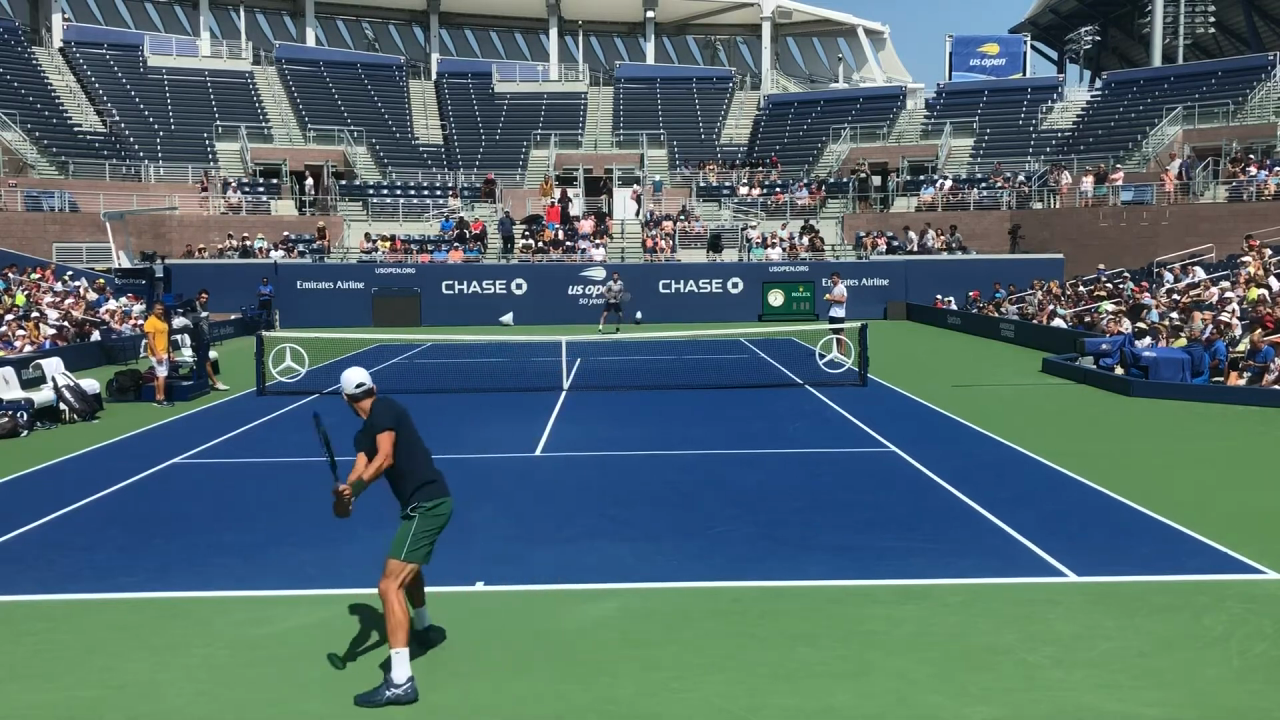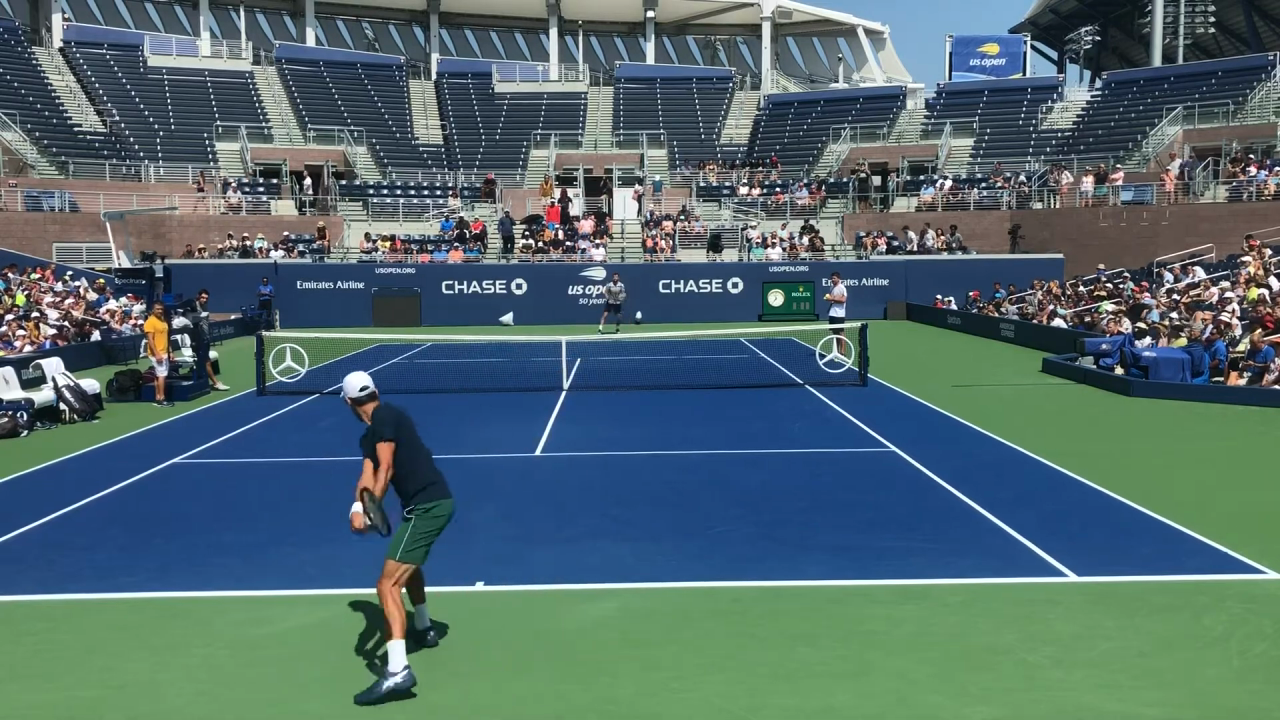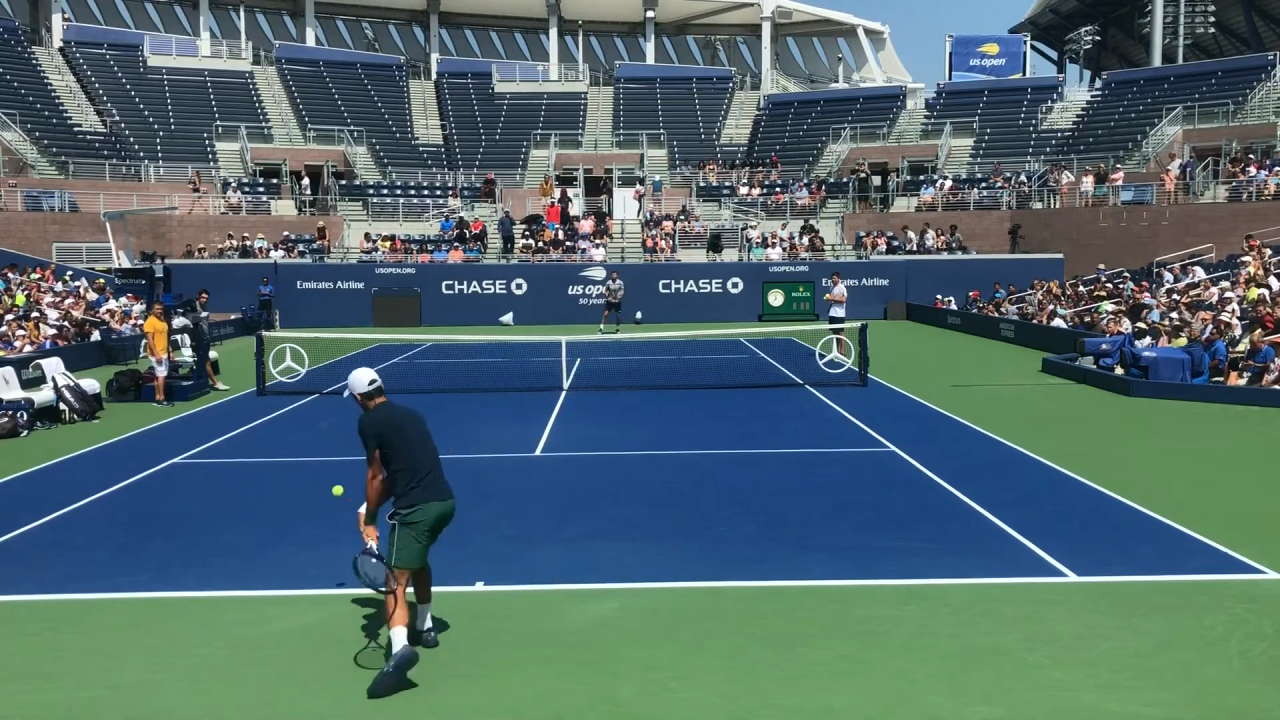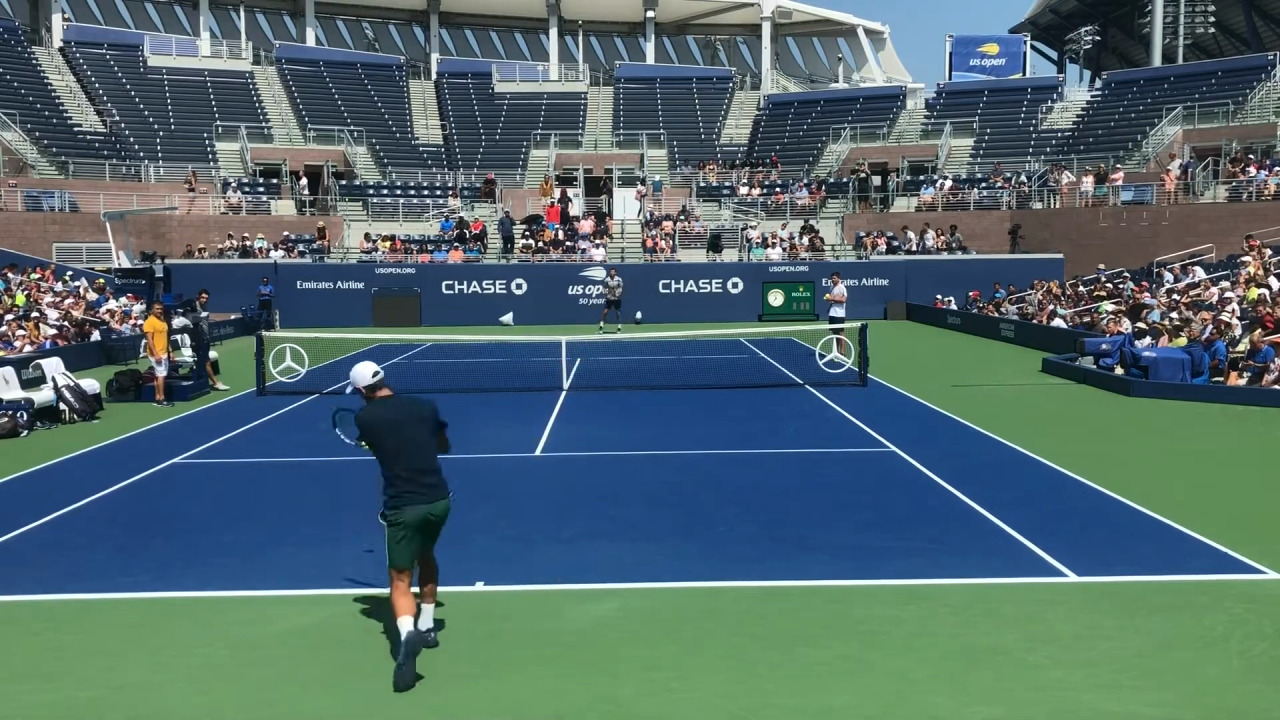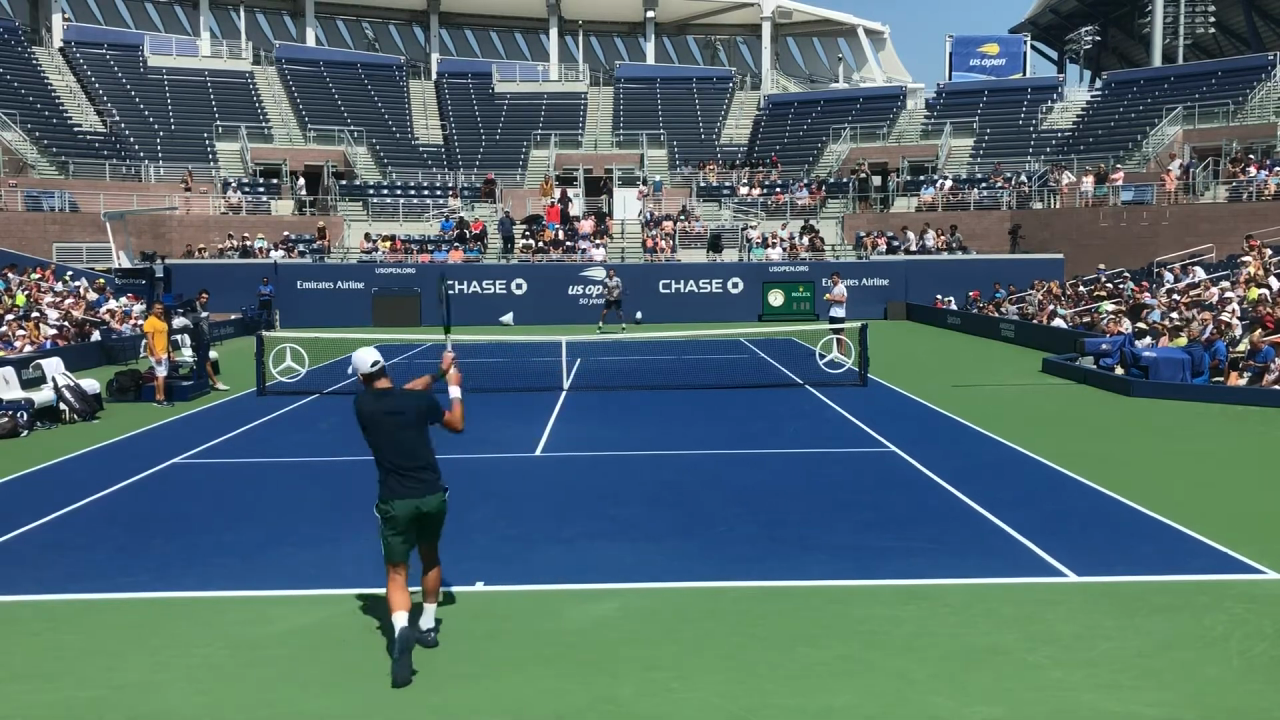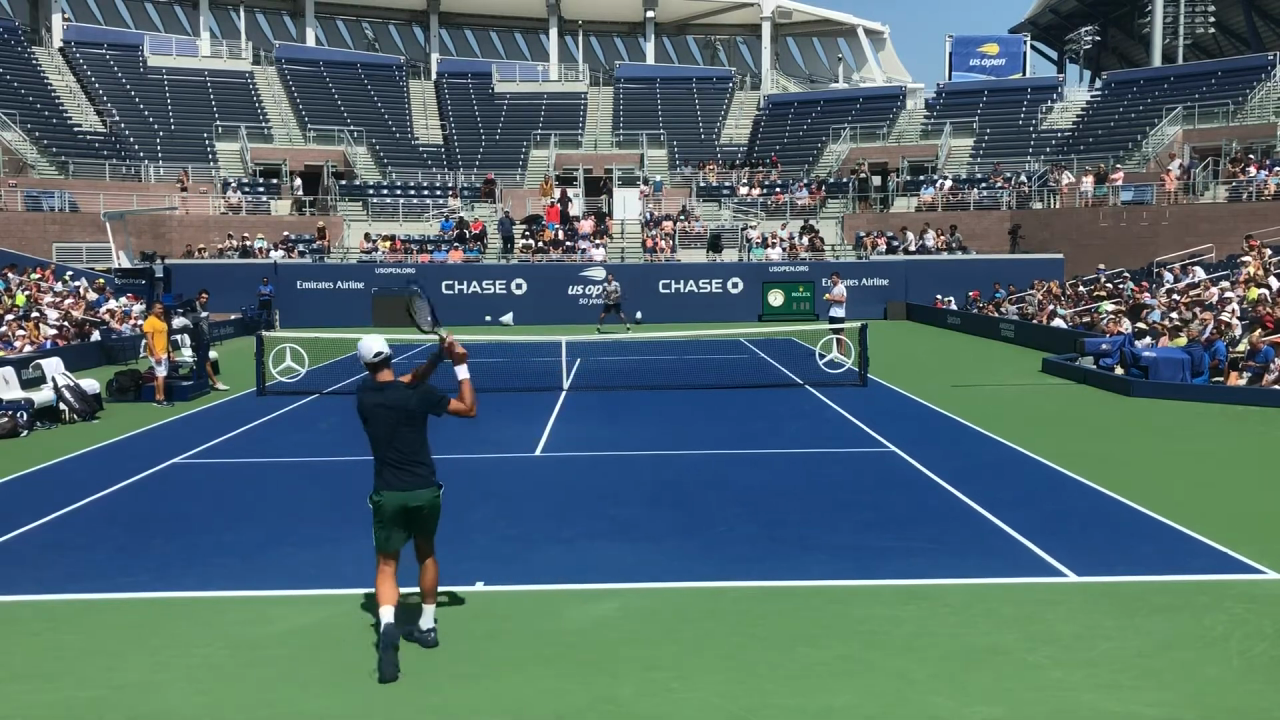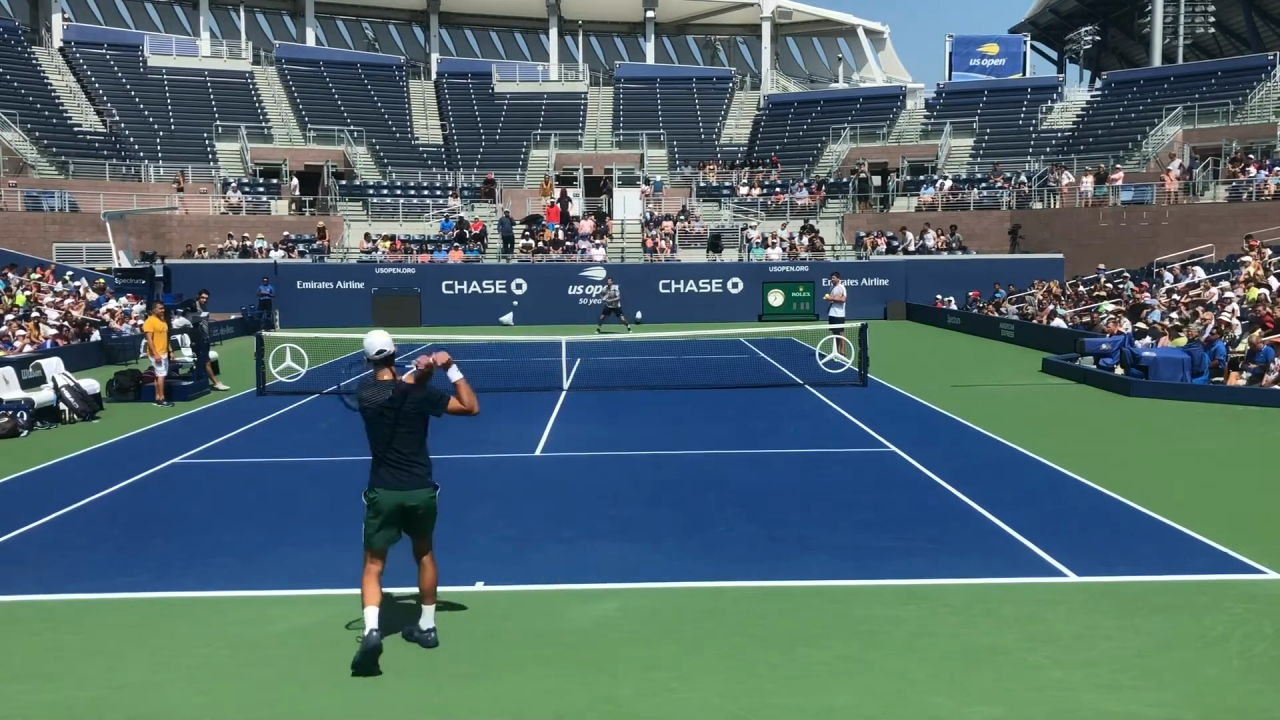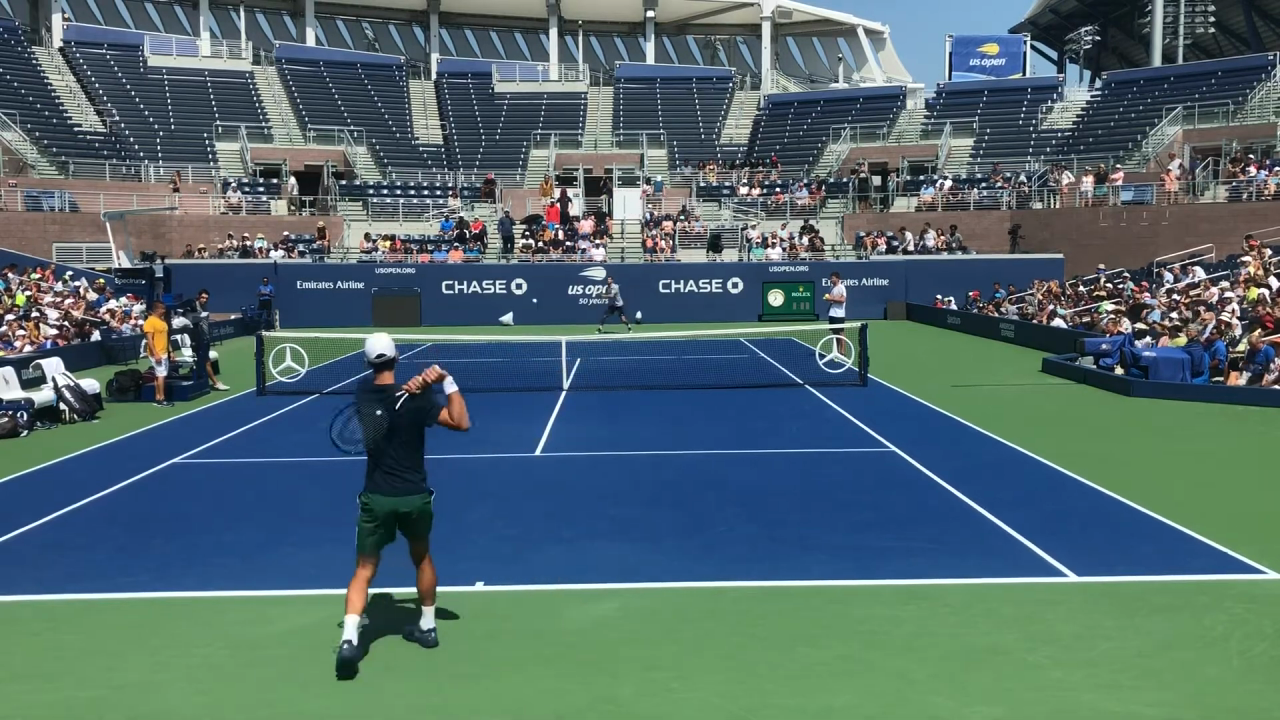
dt=0.1s
person 1, frame 1
left shoulder: (385, 409)
right shoulder: (365, 433)
left elbow: (385, 459)
right elbow: (360, 470)
left wrist: (352, 487)
right wrist: (346, 496)
left hip: (428, 504)
right hip: (429, 502)
left knee: (391, 586)
right knee: (407, 565)
left ankle: (400, 682)
right ankle: (424, 628)
person 1, frame 2
left shoulder: (381, 421)
right shoulder: (373, 432)
left elbow: (386, 470)
right elbow: (368, 477)
left wrist: (368, 507)
right wrist: (358, 509)
left hip: (426, 507)
right hip: (439, 502)
left knee: (388, 585)
right knee: (408, 562)
left ankle: (398, 672)
right ankle: (423, 628)
person 1, frame 3
left shoulder: (368, 422)
right shoulder: (408, 414)
left elbow: (377, 477)
left wrist: (368, 518)
right wrist: (368, 513)
left hip: (417, 507)
right hip: (443, 501)
left knee: (396, 583)
right knee: (416, 559)
left ankle: (400, 649)
right ankle: (425, 629)
person 1, frame 4
left shoulder: (364, 417)
right shoulder: (425, 406)
right elbow: (443, 446)
left hip: (402, 507)
right hip: (438, 500)
left knee: (400, 581)
right knee: (425, 558)
left ankle: (407, 632)
right ankle: (426, 628)
person 1, frame 5
left shoulder: (363, 403)
right shoulder: (420, 400)
right elbow: (457, 425)
left wrist: (438, 374)
right wrist: (453, 386)
left hip: (395, 501)
right hip: (434, 495)
left knee: (396, 574)
right knee: (431, 558)
left ankle: (403, 629)
right ankle: (426, 628)
person 1, frame 6
left shoulder: (364, 394)
right shoulder: (420, 395)
right elbow: (469, 409)
left wrist: (439, 356)
right wrist: (461, 366)
left hip: (387, 494)
right hip: (425, 491)
left knee: (386, 567)
right knee: (426, 555)
left ankle: (388, 624)
right ankle: (427, 627)
person 1, frame 7
left shoulder: (366, 393)
right shoulder: (420, 396)
right elbow: (471, 408)
left wrist: (422, 369)
right wrist: (450, 368)
left hip: (382, 492)
right hip: (421, 490)
left knee: (373, 565)
right knee: (424, 554)
left ankle: (371, 630)
right ankle: (426, 627)
person 1, frame 8
left shoulder: (362, 394)
right shoulder: (417, 400)
right elbow: (462, 423)
left wrist: (418, 382)
right wrist: (445, 379)
left hip: (376, 496)
right hip: (414, 495)
left knee: (364, 570)
right knee: (422, 558)
left ankle: (349, 640)
right ankle: (426, 627)
